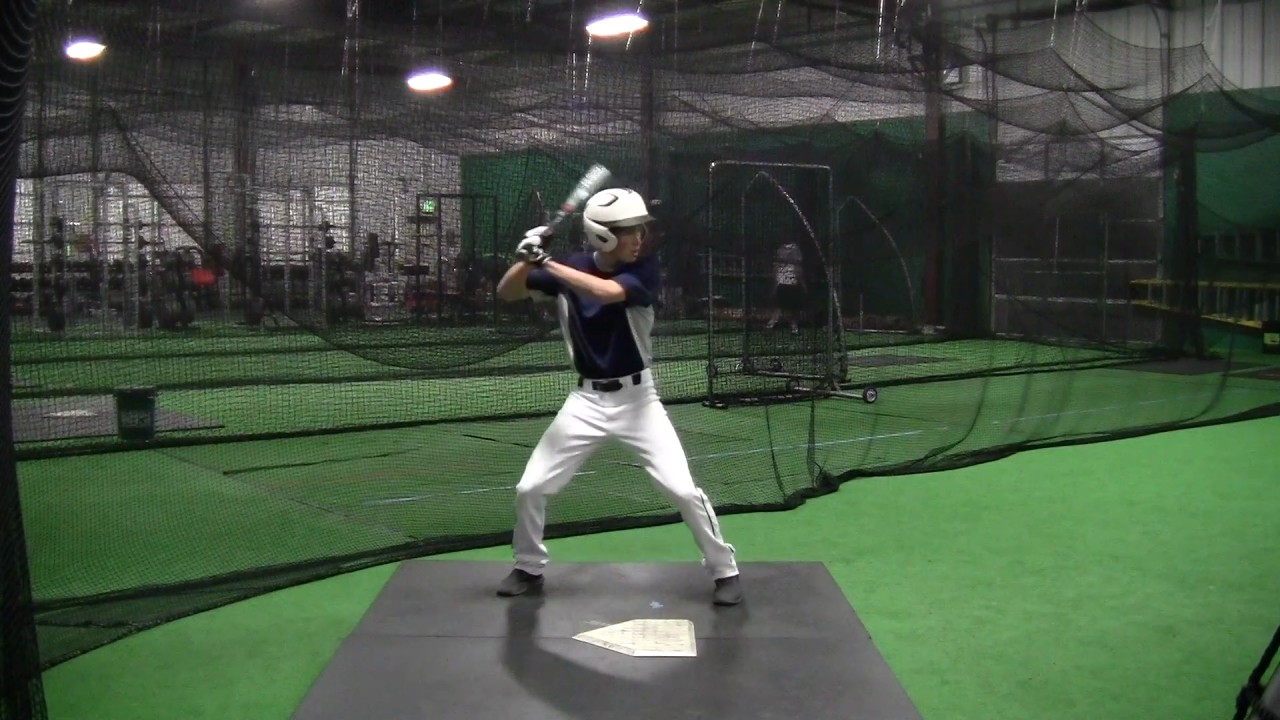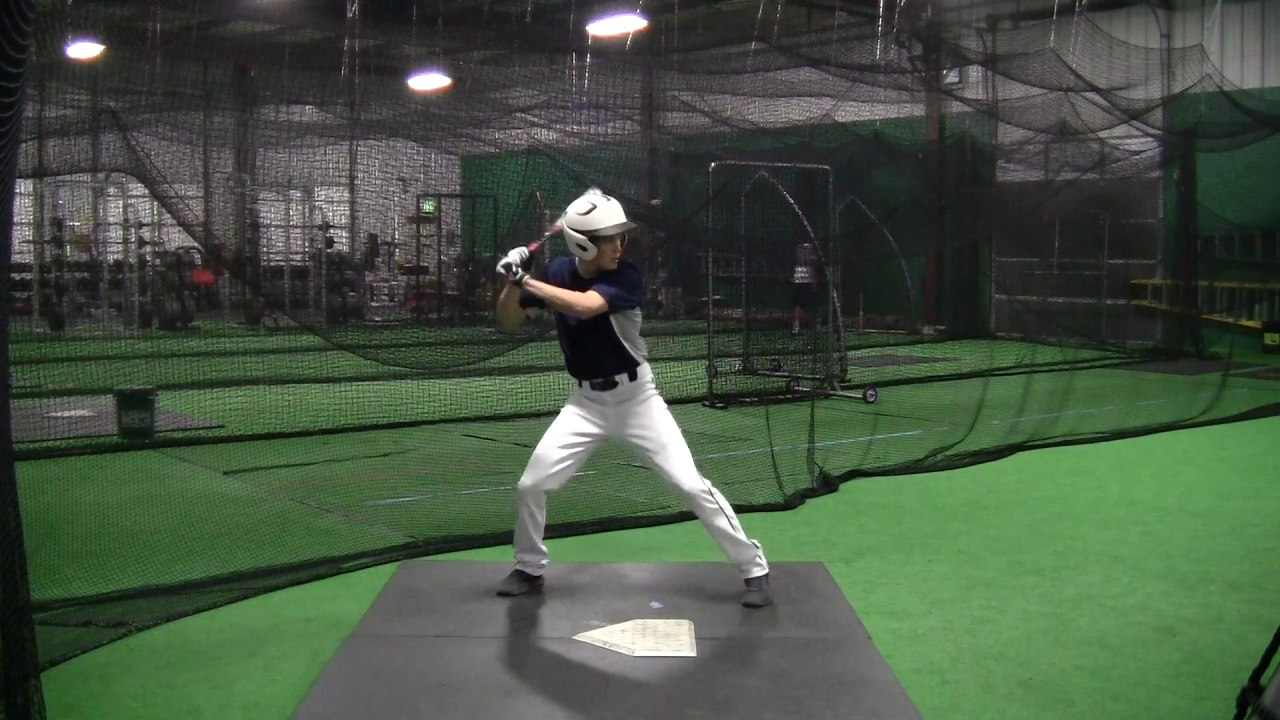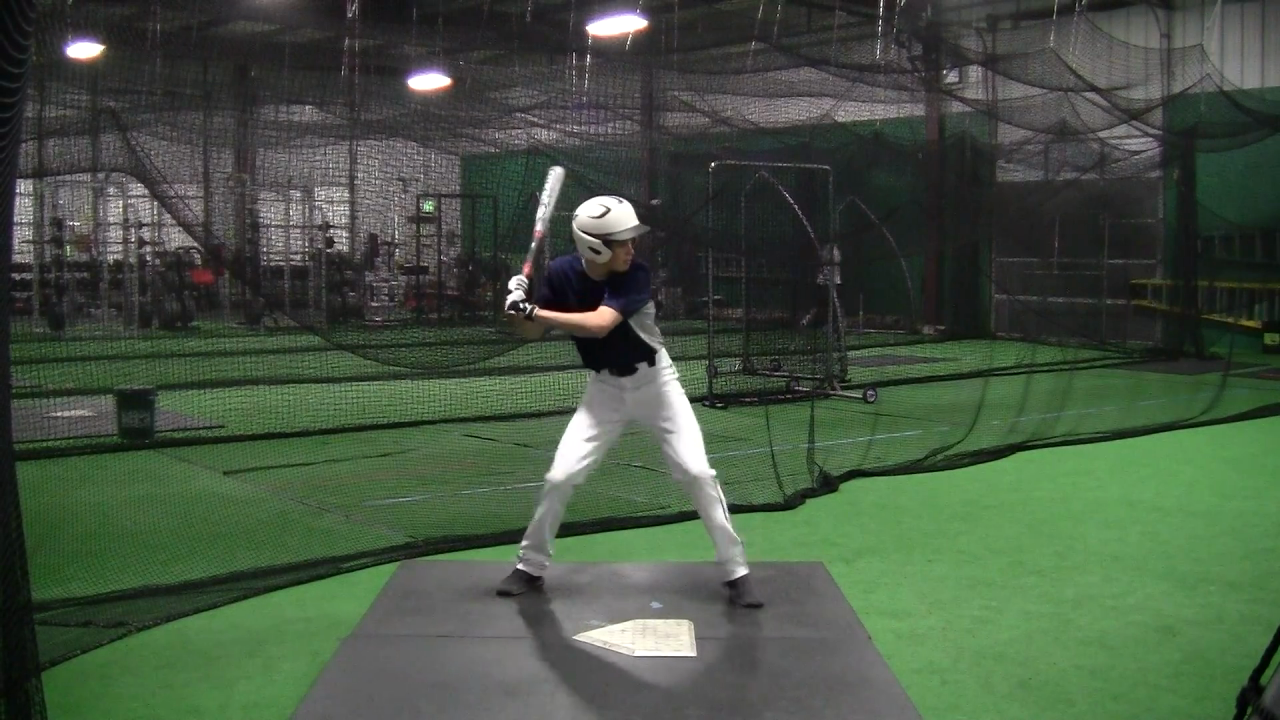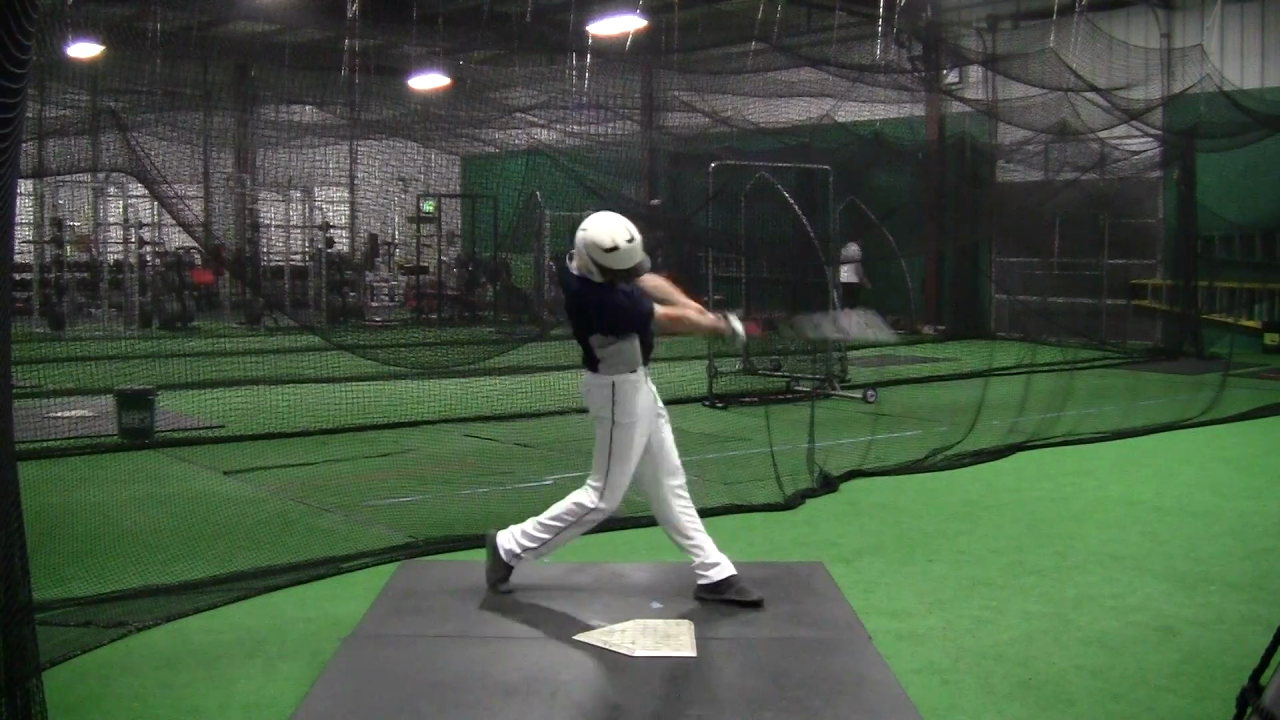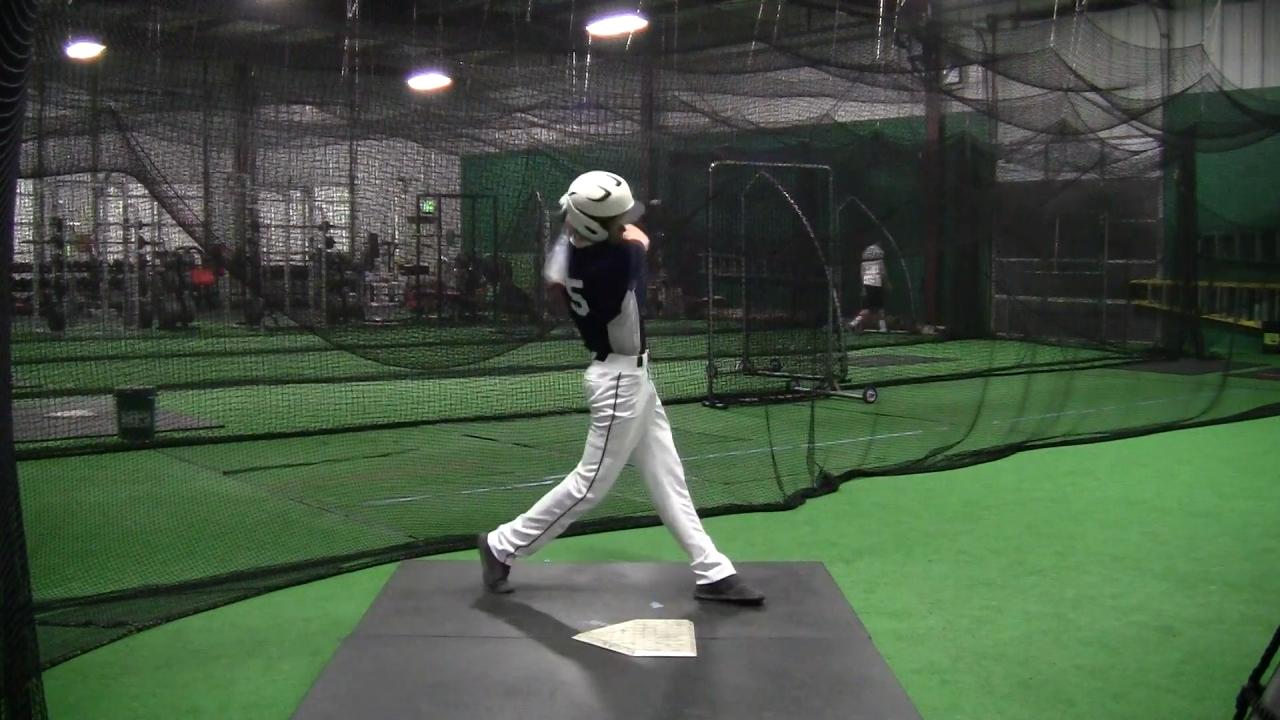
dt=0.3s
person 1, frame 1
left shoulder: (644, 271)
right shoulder: (571, 266)
left elbow: (606, 292)
right elbow: (507, 293)
left wrist: (545, 263)
right wrist: (528, 259)
left hip: (636, 399)
right hip: (585, 400)
left knee: (683, 490)
right knee: (530, 487)
left ankle: (724, 570)
right ankle: (529, 566)
person 1, frame 2
left shoulder: (628, 277)
right shoulder: (556, 272)
left elbow: (586, 305)
right elbow: (507, 321)
left wrist: (527, 280)
right wrist: (512, 281)
left hip: (635, 396)
right hip: (585, 400)
left knee: (691, 484)
right knee: (530, 484)
left ankle: (754, 569)
right ankle: (529, 567)
person 1, frame 3
left shoulder: (637, 275)
right shoulder: (563, 273)
left elbow: (600, 325)
right elbow: (540, 332)
left wrist: (533, 316)
right wrist: (521, 307)
left hip: (655, 378)
right hip: (607, 386)
left knee: (695, 469)
right knee: (561, 478)
left ankle: (733, 570)
right ankle: (530, 566)
person 1, frame 4
left shoulder: (579, 259)
right shoulder: (599, 301)
left elbow: (645, 282)
right elbow: (665, 319)
left wrist: (705, 315)
right wrist: (721, 323)
left hip: (630, 381)
right hip: (618, 391)
left knee: (669, 482)
right knee: (603, 496)
left ankle: (713, 574)
right ankle: (509, 546)
person 1, frame 5
left shoulder: (567, 252)
right shoulder: (615, 259)
right elbow: (638, 239)
left hip: (628, 376)
right hip: (621, 380)
left knee: (667, 474)
right knee: (590, 485)
left ankle: (713, 573)
right ankle: (501, 546)
